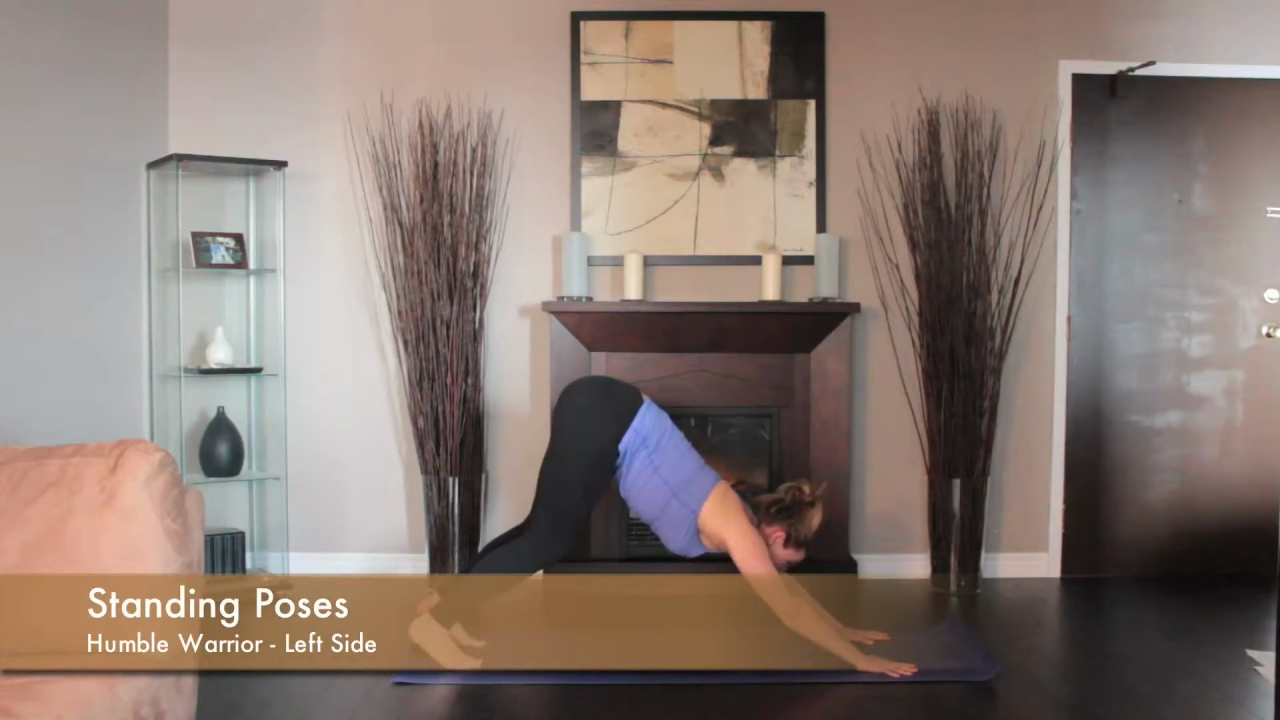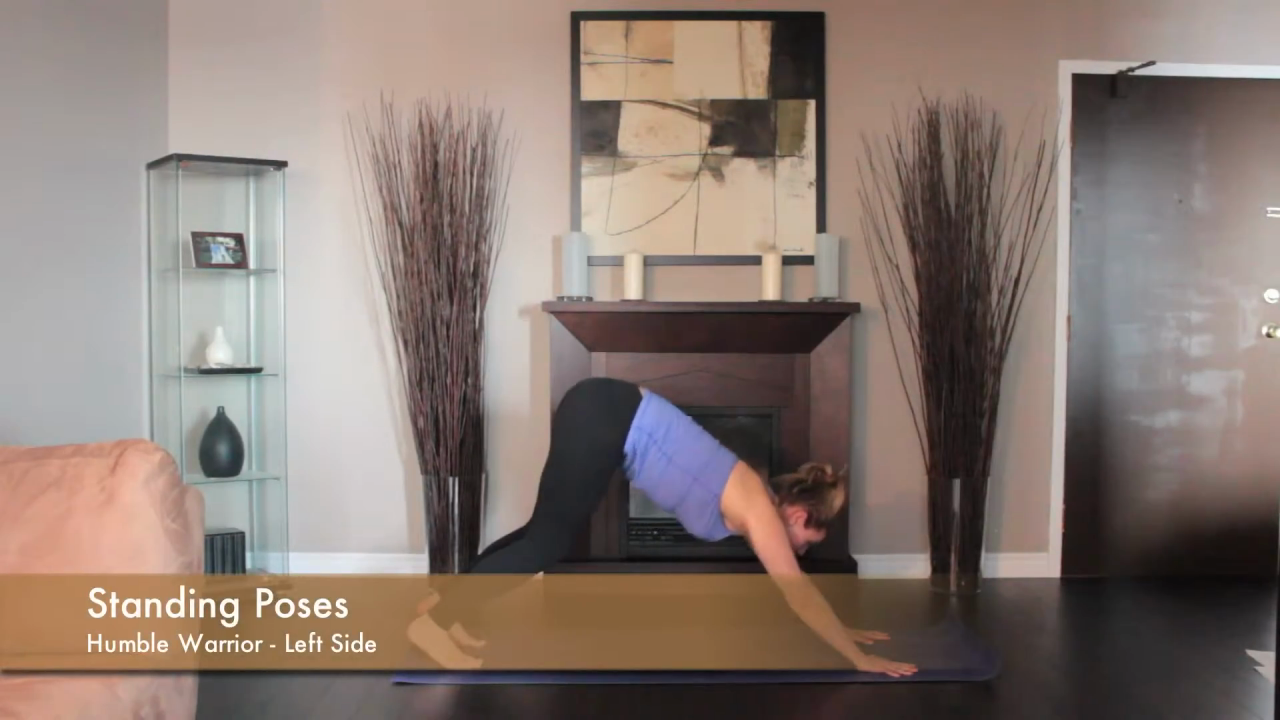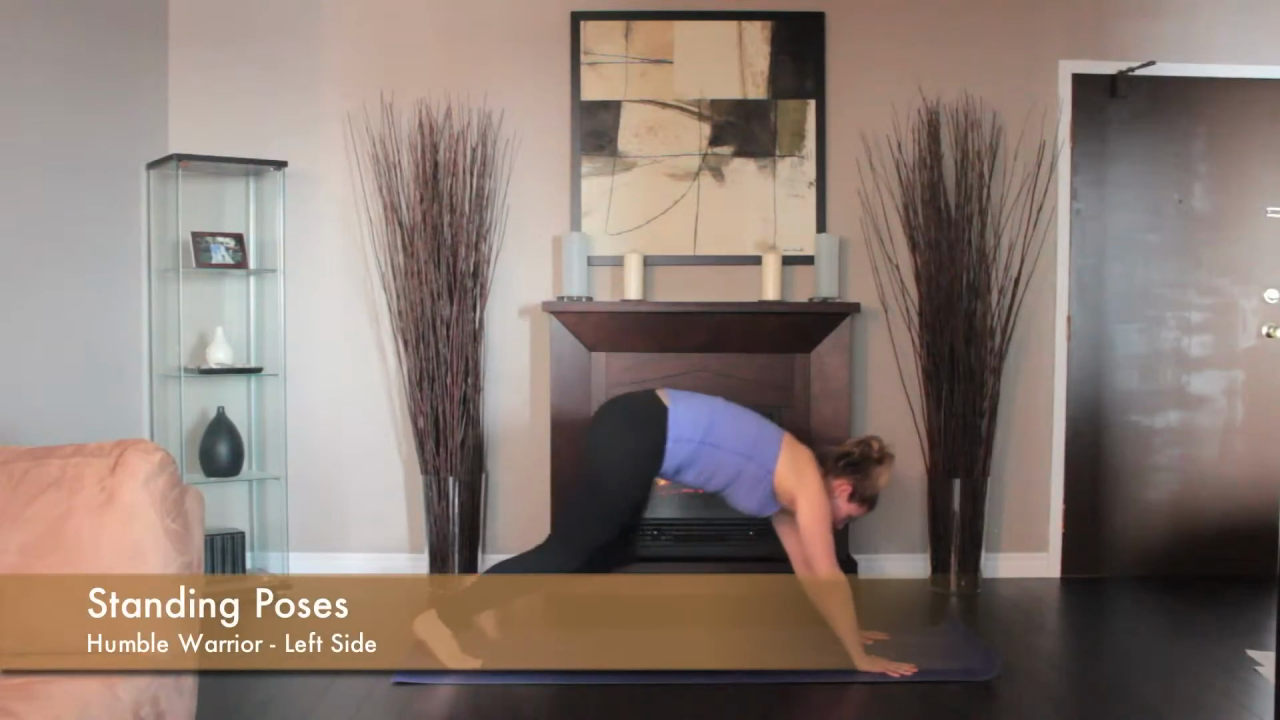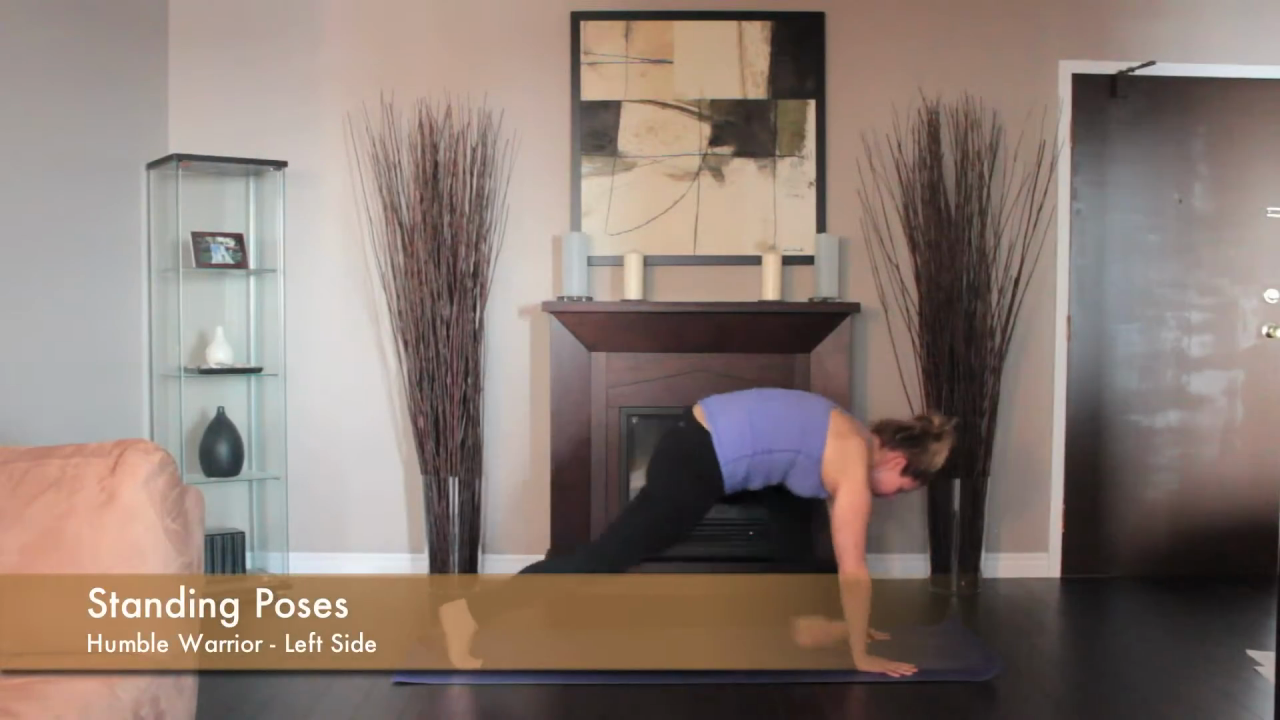
dt=0.4s
person 1, frame 1
left shoulder: (738, 520)
right shoulder: (738, 531)
left elbow: (785, 587)
right elbow: (787, 607)
left wrist: (841, 630)
right wrist: (858, 659)
left hip: (602, 413)
right hip: (600, 420)
left knee: (540, 531)
right knee: (548, 541)
left ankle: (445, 606)
right ankle: (434, 620)
person 1, frame 2
left shoulder: (752, 506)
right shoulder: (760, 509)
left elbow: (792, 584)
right elbow: (798, 593)
left wrist: (841, 629)
right wrist: (859, 657)
left hip: (605, 411)
right hip: (604, 418)
left knee: (543, 532)
right knee: (550, 540)
left ankle: (446, 604)
right ankle: (432, 621)
person 1, frame 3
left shoulder: (786, 479)
right shoulder: (809, 483)
left elbow: (804, 566)
right elbow: (829, 577)
left wrist: (845, 628)
right wrist: (860, 656)
left hip: (641, 421)
right hip: (637, 433)
left knee: (611, 550)
right knee: (573, 544)
left ankle: (487, 592)
right ankle: (442, 617)
person 1, frame 4
left shoulder: (851, 441)
right shoulder: (855, 462)
left elbow: (841, 546)
right elbow: (853, 567)
left wrist: (851, 623)
right wrist: (859, 653)
left hip: (700, 438)
right hip: (696, 462)
left knee: (808, 503)
right knee: (608, 557)
left ankle: (802, 622)
right ankle: (466, 614)
